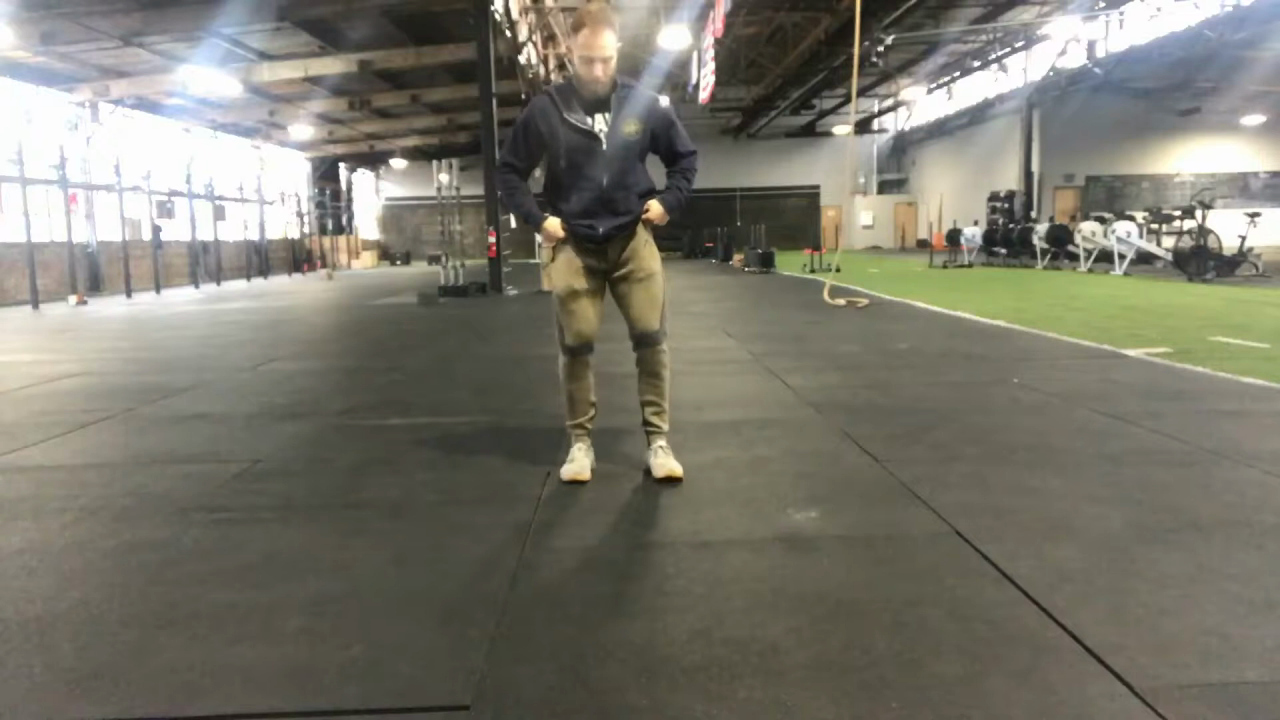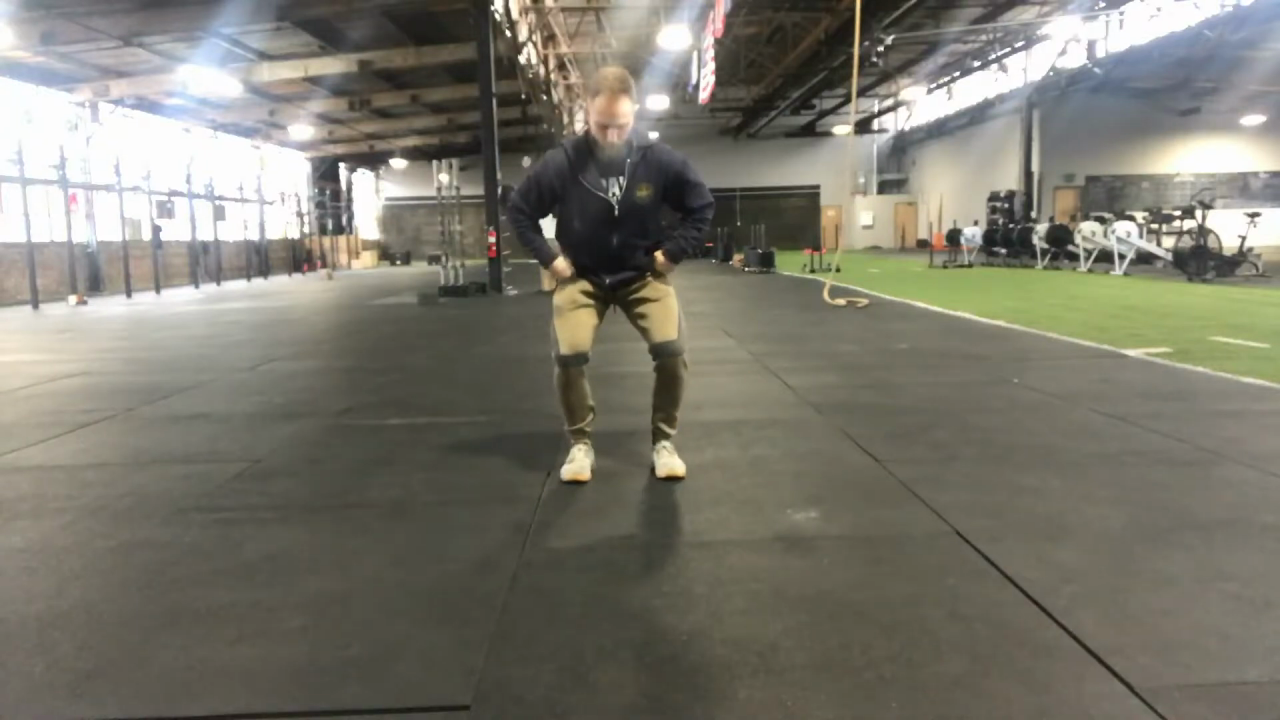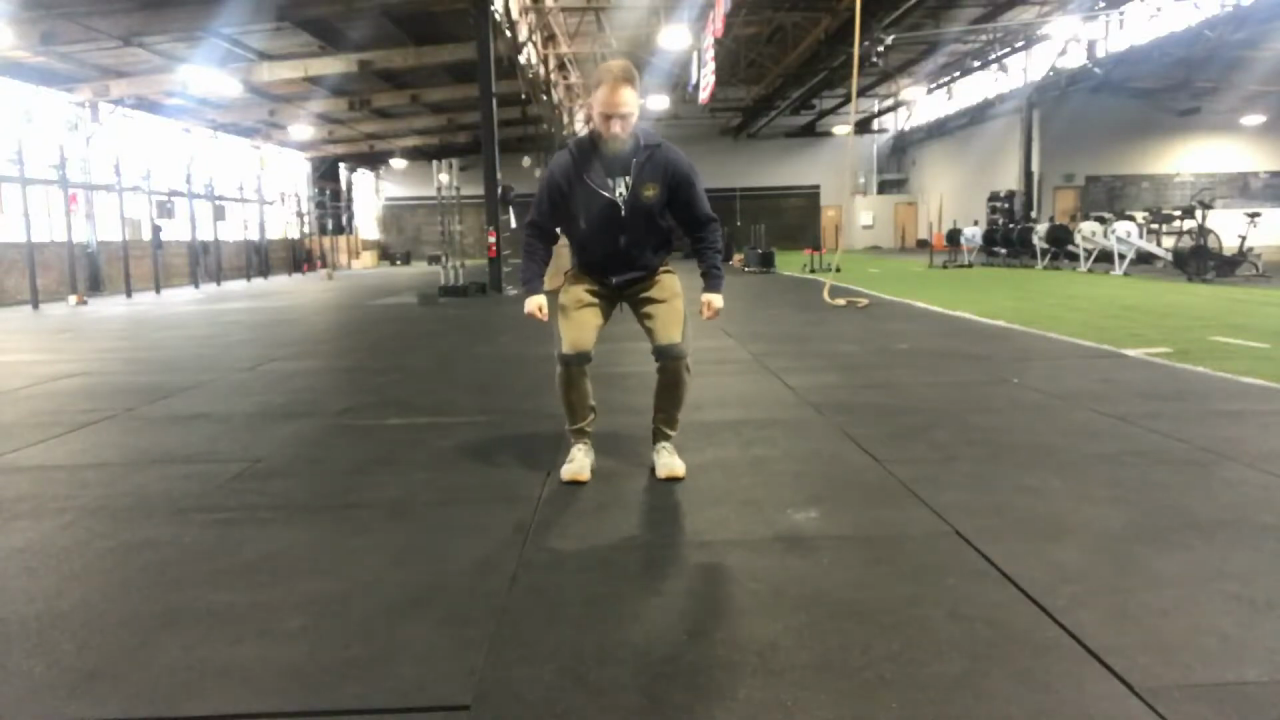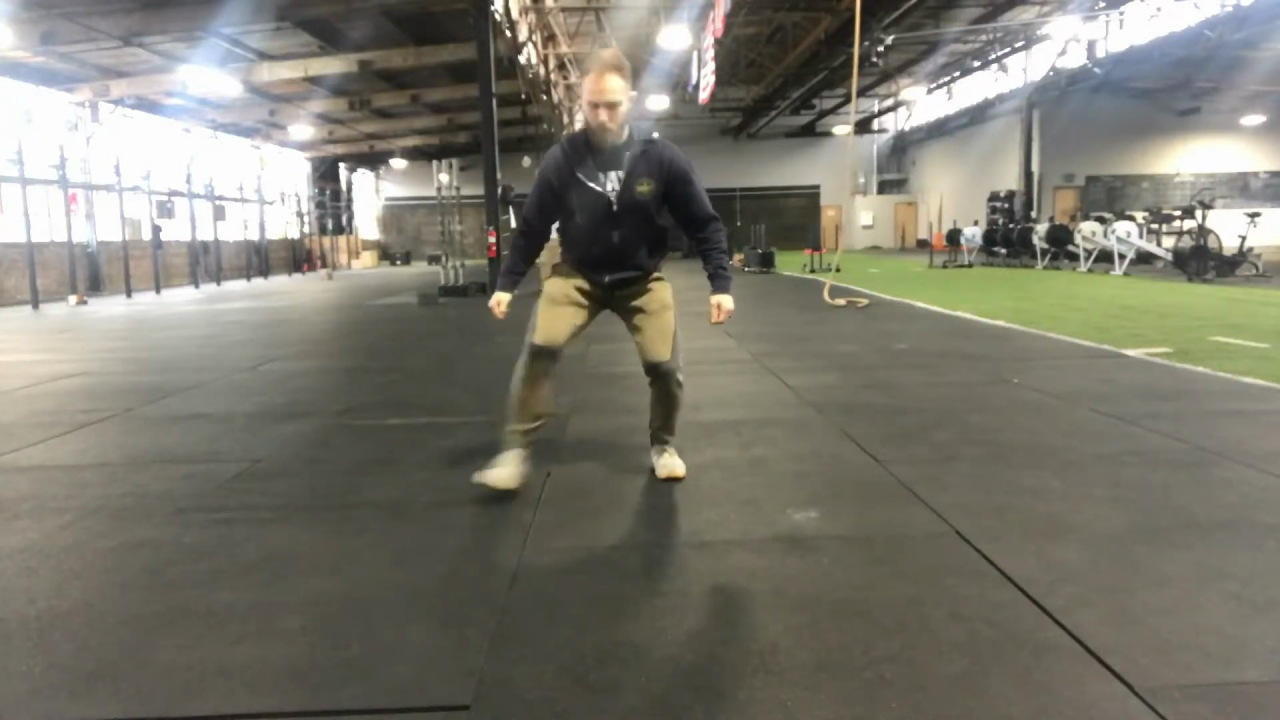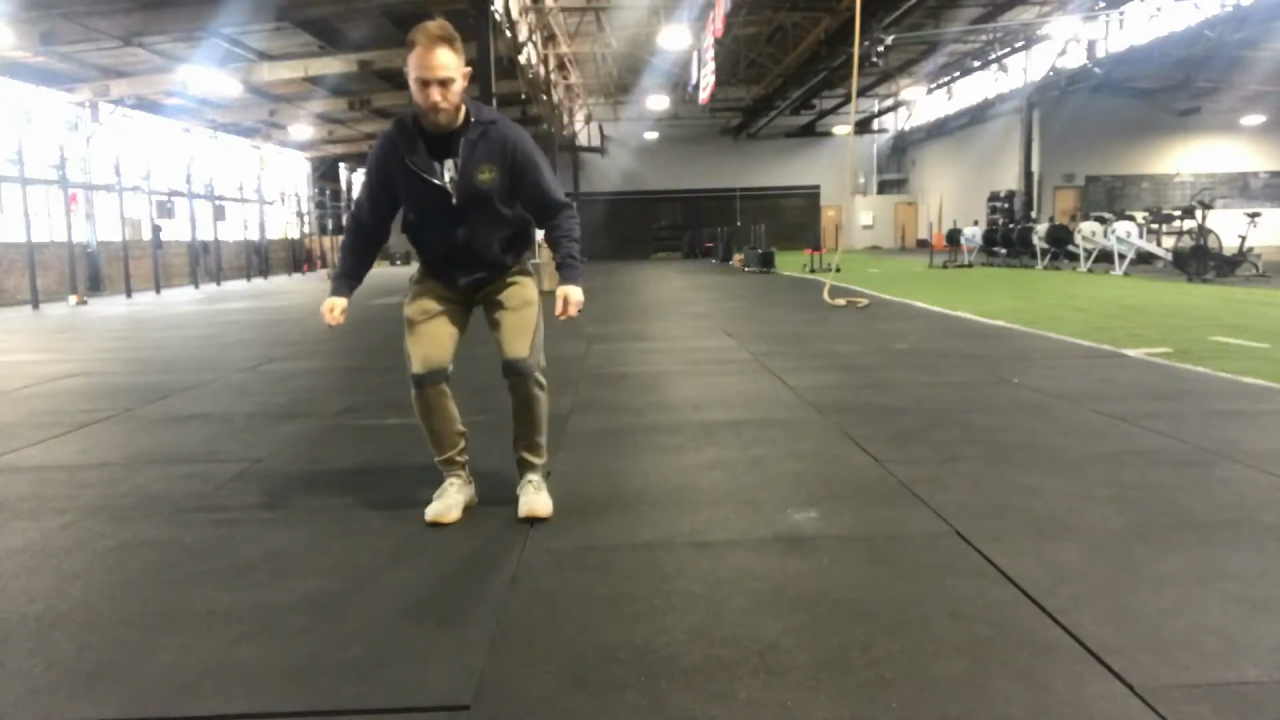
dt=1s
person 1, frame 1
left shoulder: (645, 103)
right shoulder: (545, 110)
left elbow: (685, 156)
right elbow: (509, 171)
left wrist: (668, 201)
right wrist: (537, 219)
left hip: (632, 240)
right hip: (573, 245)
left knee: (651, 339)
right knee: (576, 345)
left ankle: (657, 441)
right ankle: (580, 443)
person 1, frame 2
left shoulder: (661, 160)
right shoulder: (560, 163)
left elbow: (702, 207)
right elbow: (519, 211)
left wrist: (671, 251)
right wrist: (549, 256)
left hip: (644, 274)
right hip: (580, 277)
left knee: (671, 351)
right knee: (569, 355)
left ankle: (663, 442)
right ankle: (580, 444)
person 1, frame 3
left shoulder: (667, 160)
right shoulder: (567, 164)
left elbow: (703, 224)
right elbow: (539, 228)
left wrist: (713, 282)
right wrist: (533, 286)
left hip: (652, 274)
right hip: (589, 276)
left knee: (674, 353)
right knee: (571, 354)
left ankle: (664, 442)
right ankle: (581, 444)
person 1, frame 4
left shoulder: (660, 159)
right shoulder: (562, 160)
left elbow: (704, 223)
right elbow: (533, 225)
left wrist: (721, 284)
right wrist: (507, 282)
left hip: (640, 279)
right hip: (577, 274)
left knee: (663, 366)
right knee: (540, 348)
left ankle: (662, 445)
right ankle: (516, 449)
person 1, frame 5
left shoulder: (505, 138)
right shoulder: (393, 148)
left elbow: (556, 209)
right elbow: (368, 223)
left wrist: (570, 275)
right wrist: (342, 286)
left hip: (507, 272)
right hip: (437, 278)
left knee: (523, 366)
right knee: (426, 372)
left ankle: (532, 474)
right ankle: (456, 478)
